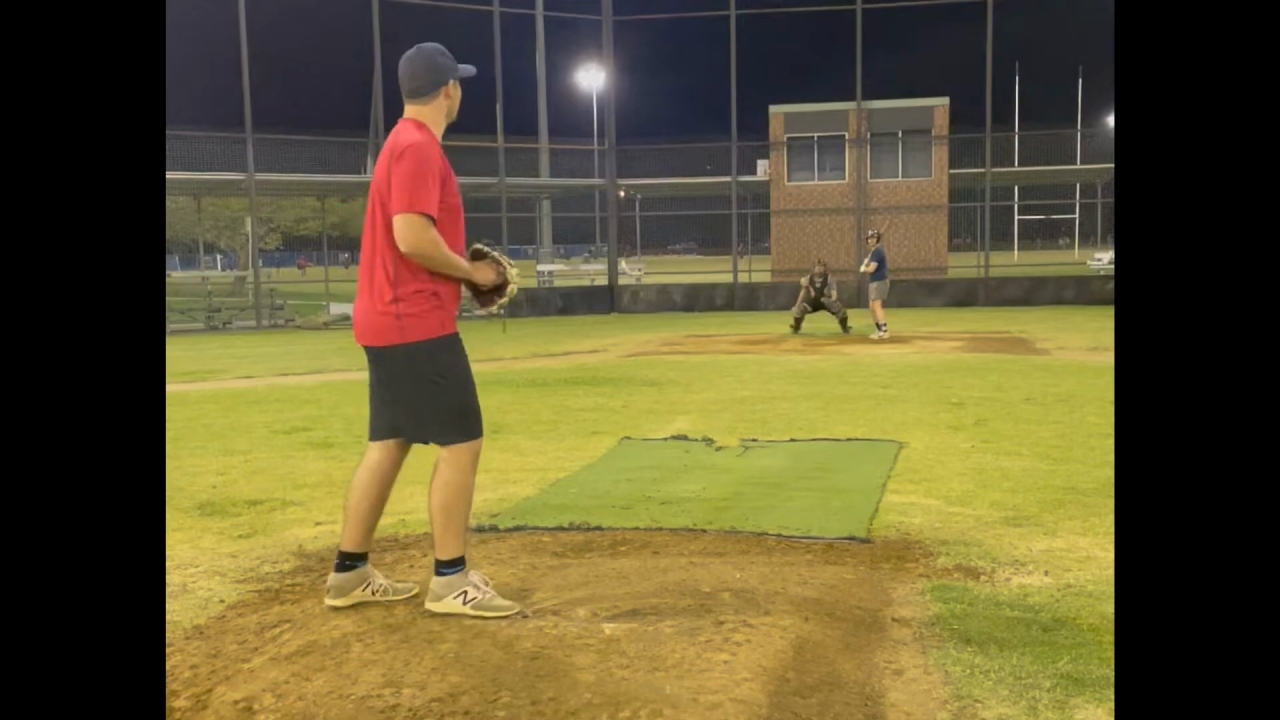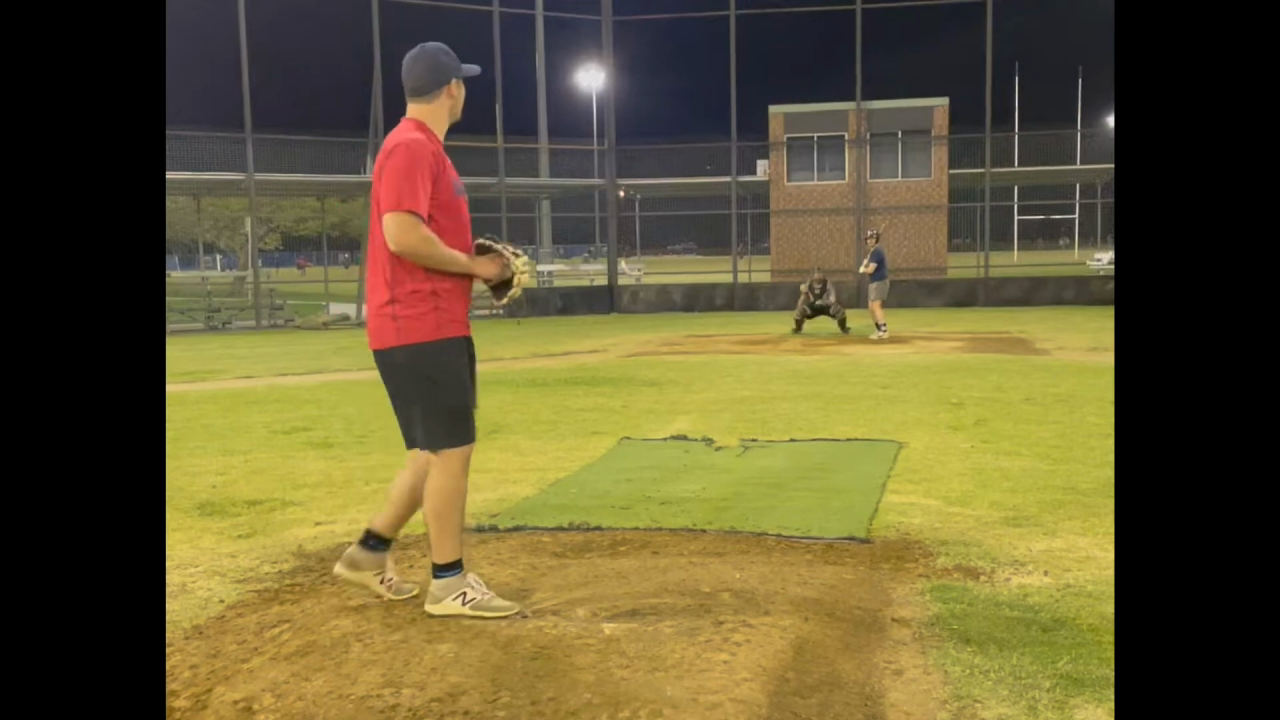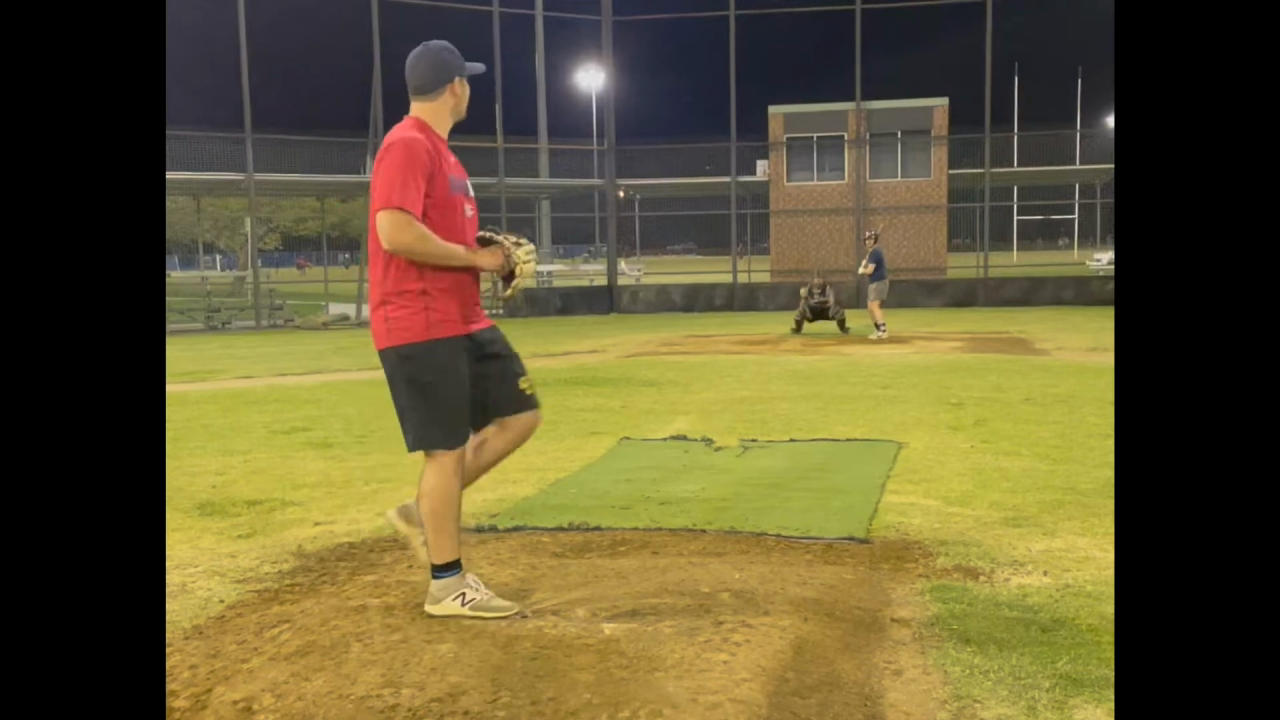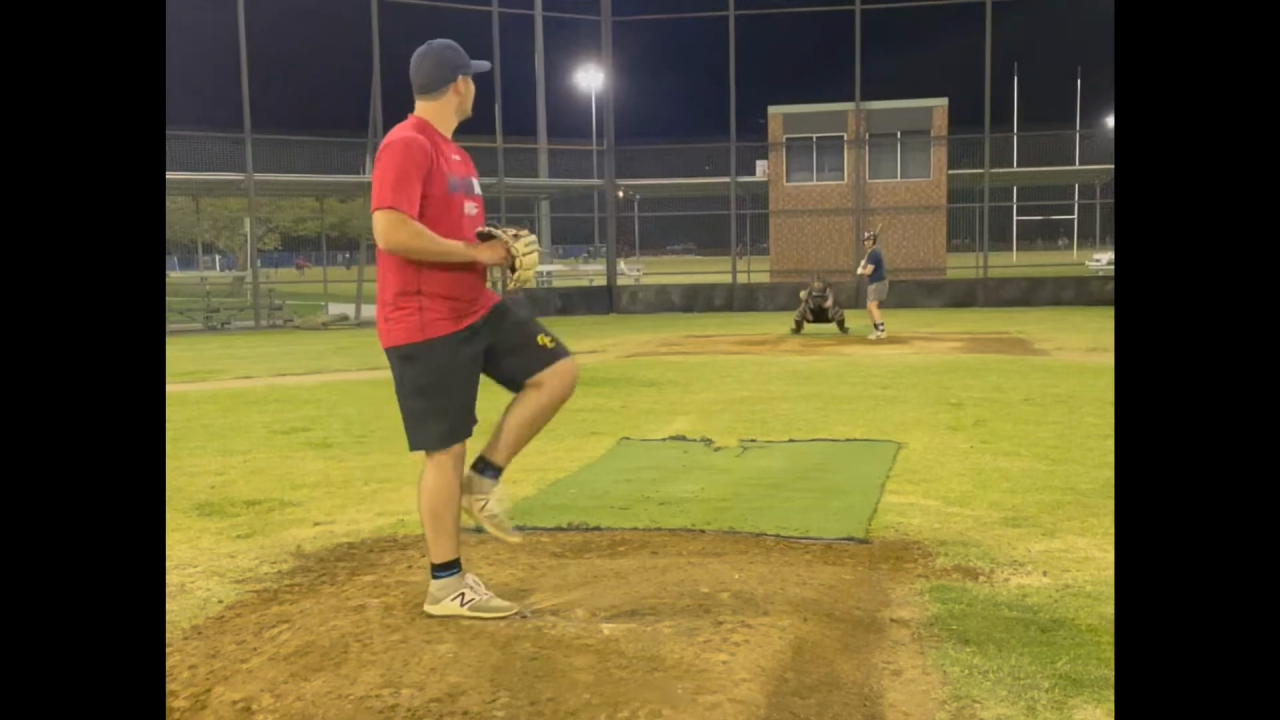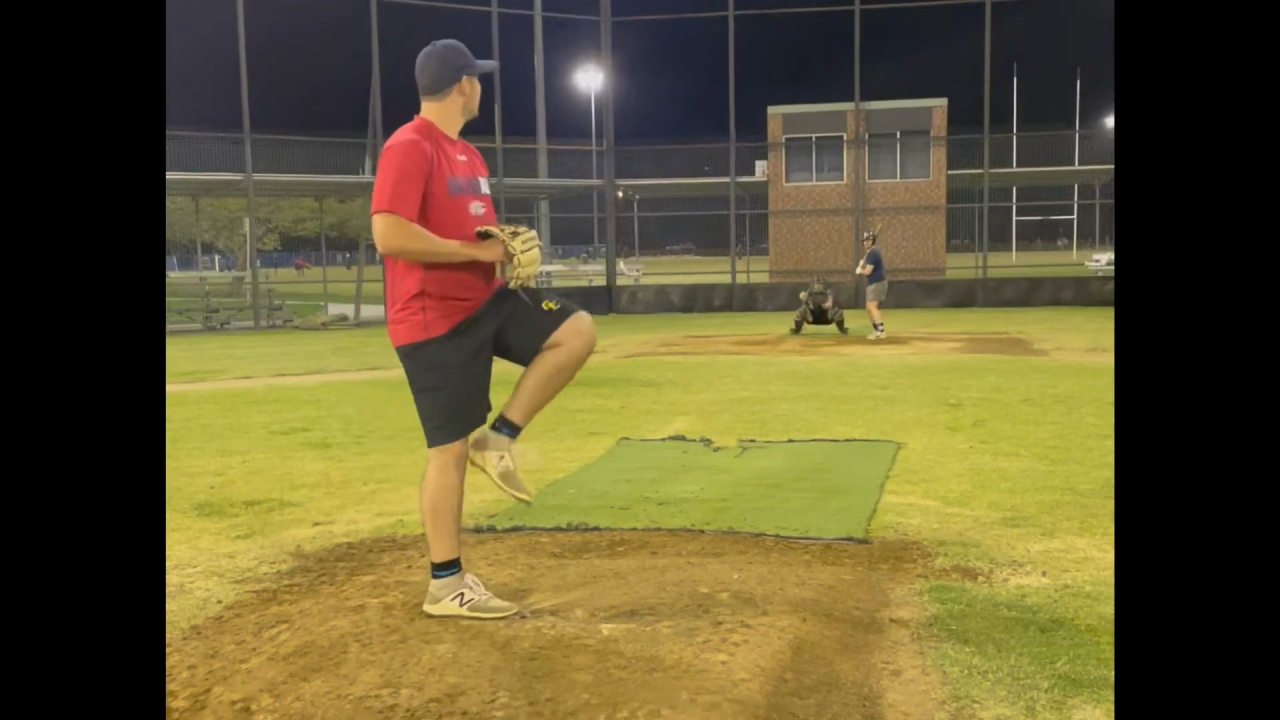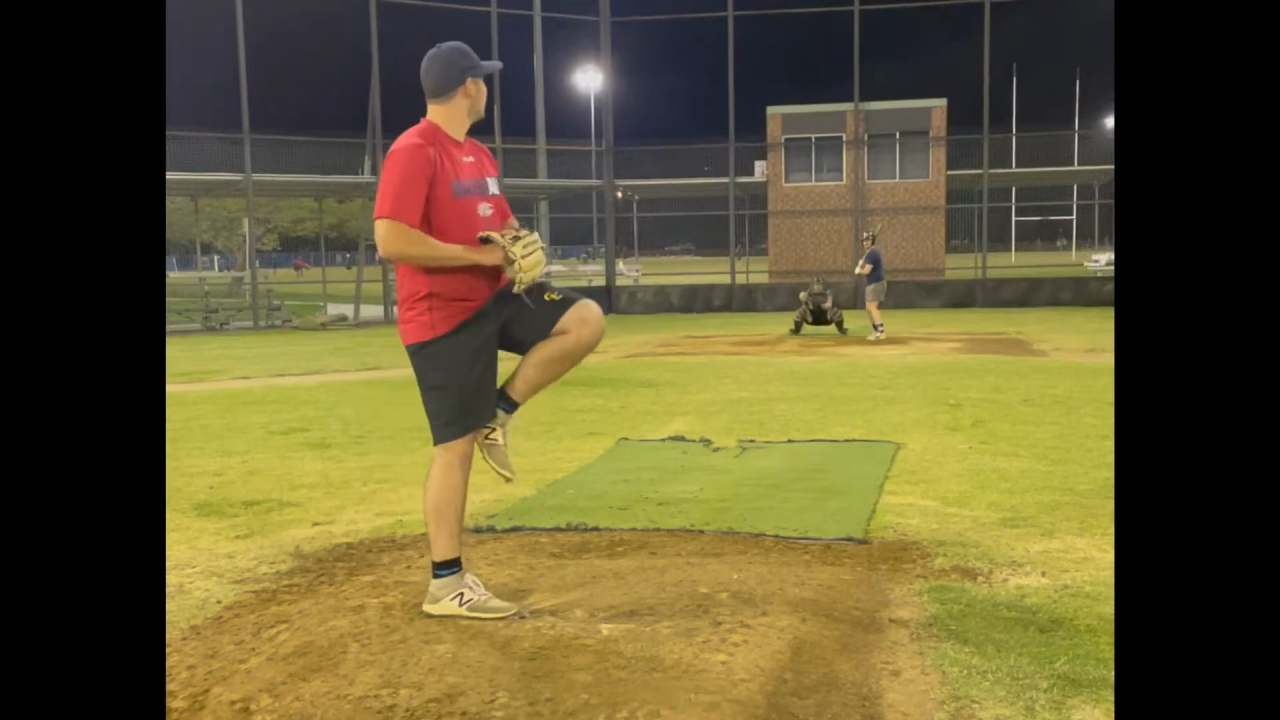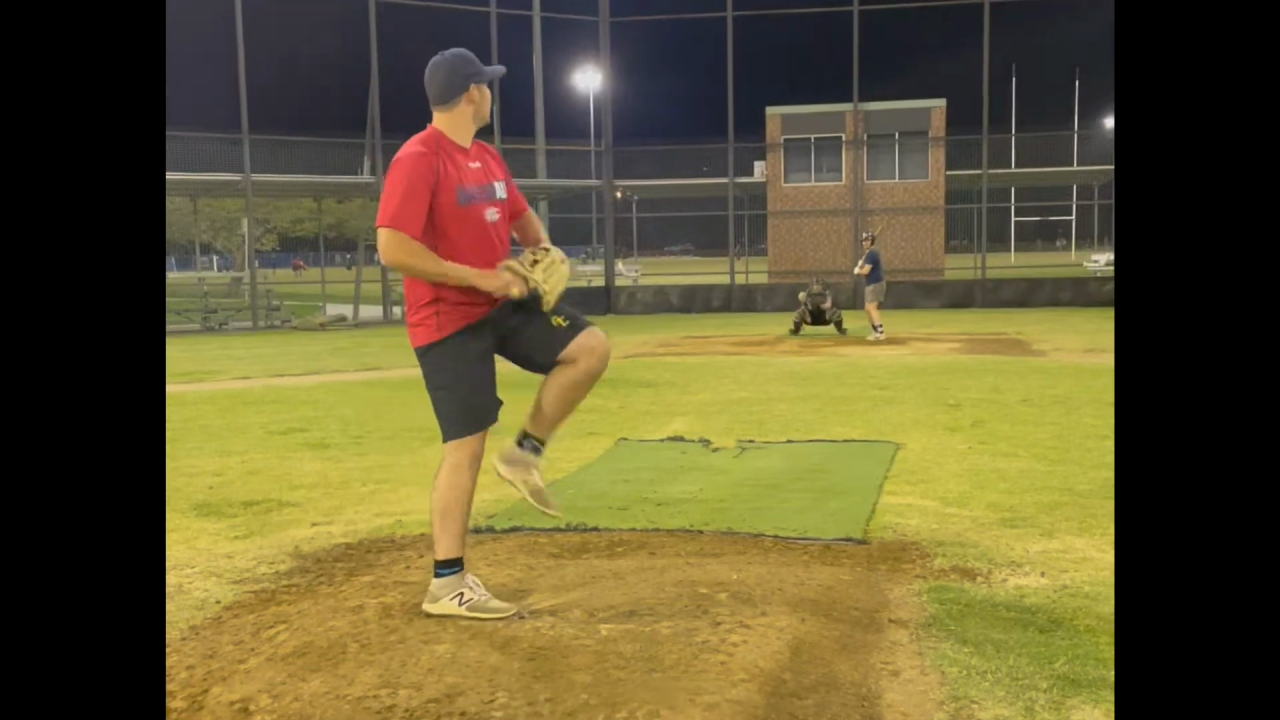
dt=0.1s
person 1, frame 1
left shoulder: (400, 144)
right shoulder: (420, 149)
right elbow: (412, 238)
left wrist: (461, 263)
right wrist: (472, 271)
left hip: (387, 320)
right hip: (416, 323)
left knee: (388, 446)
right knee: (461, 444)
left ankle: (349, 573)
right ankle: (449, 580)
person 1, frame 2
left shoulder: (426, 149)
right shoulder: (411, 146)
right elbow: (400, 237)
left wrist: (476, 260)
right wrist: (472, 266)
left hip: (445, 322)
right hip: (418, 326)
left knee: (437, 448)
right knee: (450, 451)
left ankle: (369, 551)
right ankle: (447, 582)
person 1, frame 3
left shoulder: (440, 150)
right shoulder: (406, 146)
right elbow: (394, 235)
left wrist: (487, 253)
right wrist: (473, 259)
left hip: (463, 321)
right hip: (419, 325)
left knee: (521, 418)
right knee: (446, 450)
left ankle: (422, 511)
right ankle: (446, 584)
person 1, frame 4
left shoulder: (456, 155)
right shoulder: (406, 145)
right elbow: (391, 234)
left wrist: (504, 249)
right wrist: (476, 253)
left hip: (477, 309)
right hip: (425, 321)
left knee: (560, 372)
right knee: (444, 451)
left ankle: (483, 476)
right ankle: (445, 585)
person 1, frame 5
left shoulder: (469, 155)
right shoulder: (408, 147)
right elbow: (389, 236)
left wrist: (509, 246)
right wrist: (475, 251)
left hip: (485, 301)
right hip: (433, 320)
left knee: (579, 331)
right knee: (450, 447)
left ankle: (498, 436)
right ankle: (446, 585)
person 1, frame 6
left shoulder: (479, 154)
right shoulder: (413, 152)
left elbow: (501, 222)
right elbow: (390, 240)
right wrist: (481, 255)
left hip: (495, 296)
right hip: (441, 317)
left knee: (586, 322)
right knee: (457, 444)
left ankle: (497, 416)
right ankle: (446, 584)
person 1, frame 7
left shoulder: (489, 158)
right shoulder: (417, 160)
left elbow: (523, 219)
right elbow: (392, 250)
right wrist: (479, 277)
left hip: (503, 303)
right hip: (448, 321)
left knee: (591, 349)
right knee: (467, 443)
left ankle: (525, 451)
right ankle: (447, 584)
